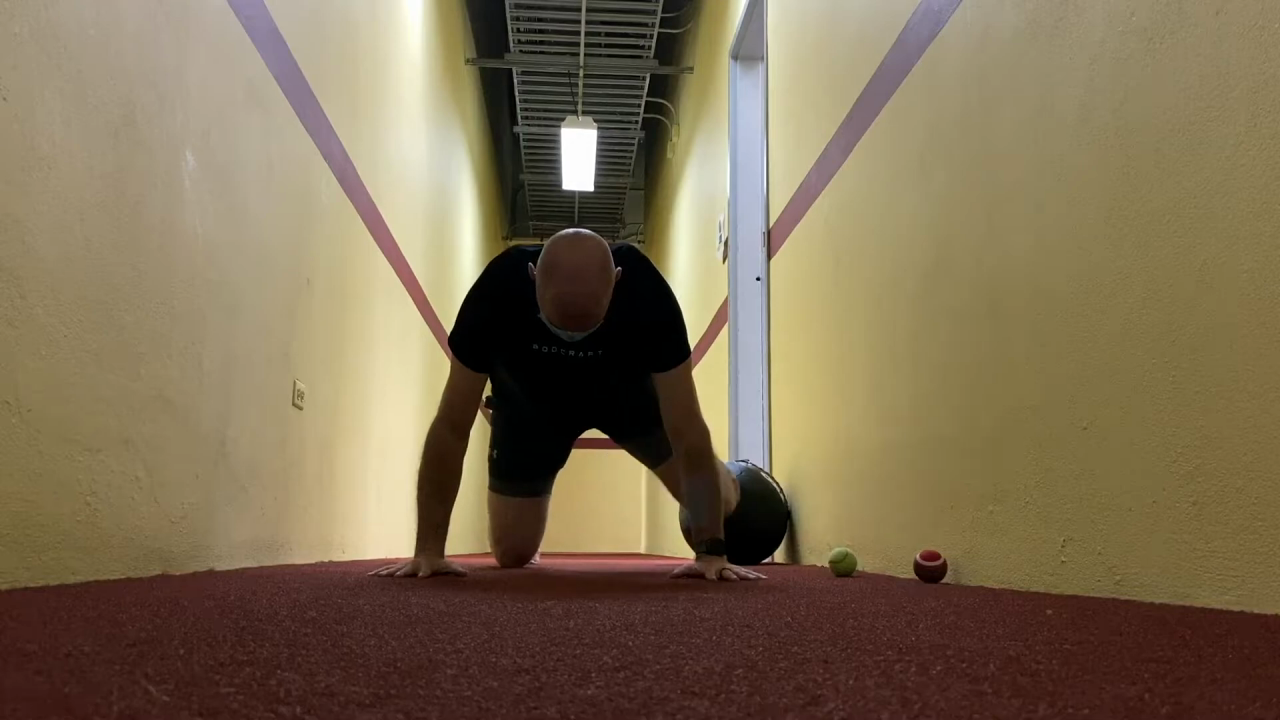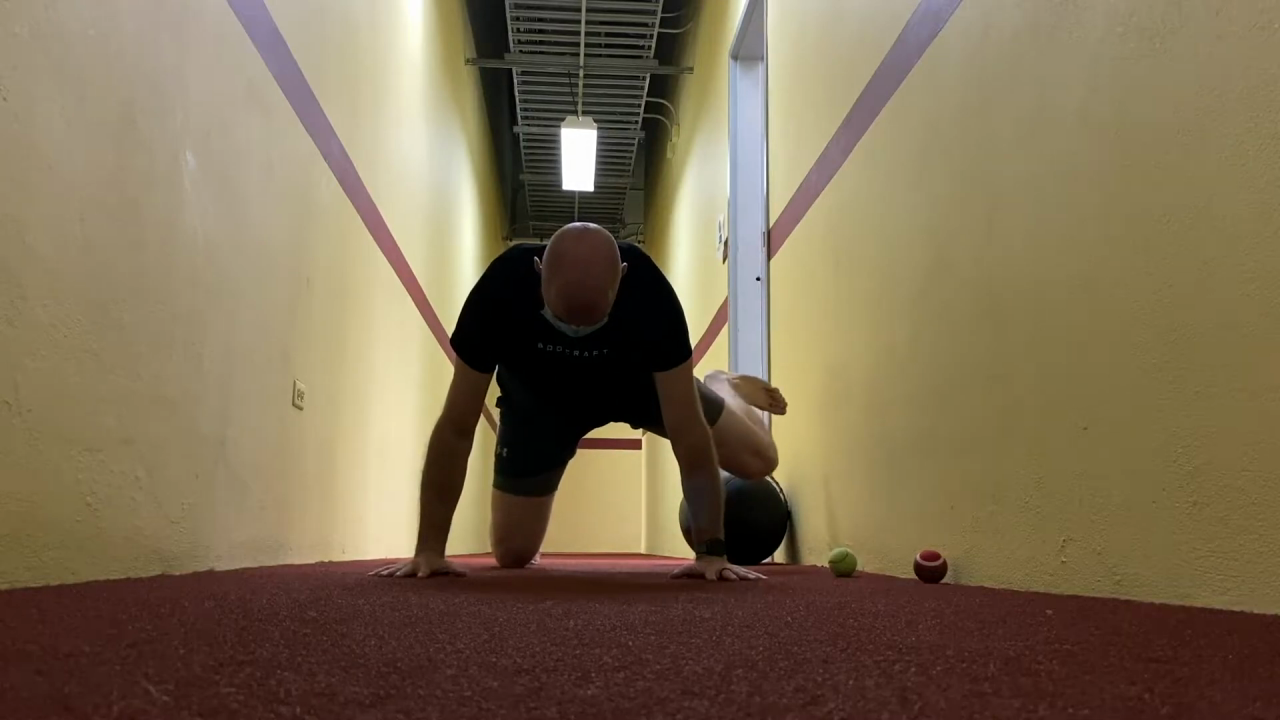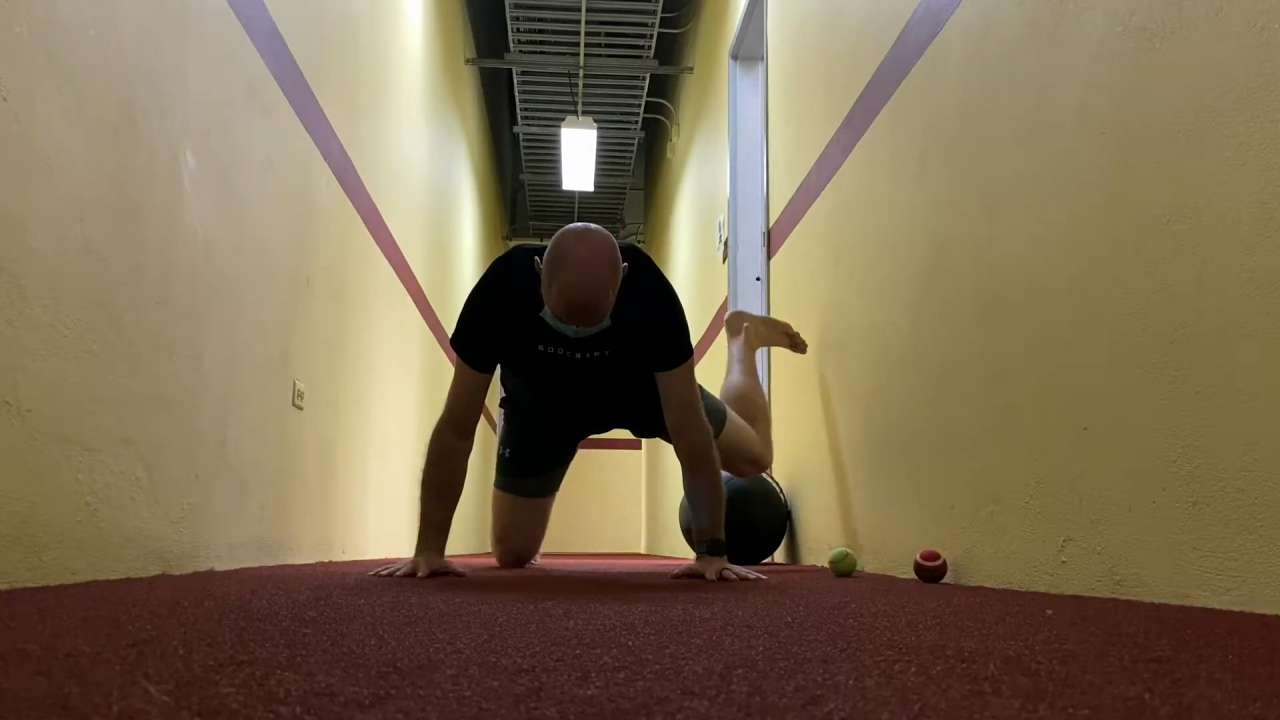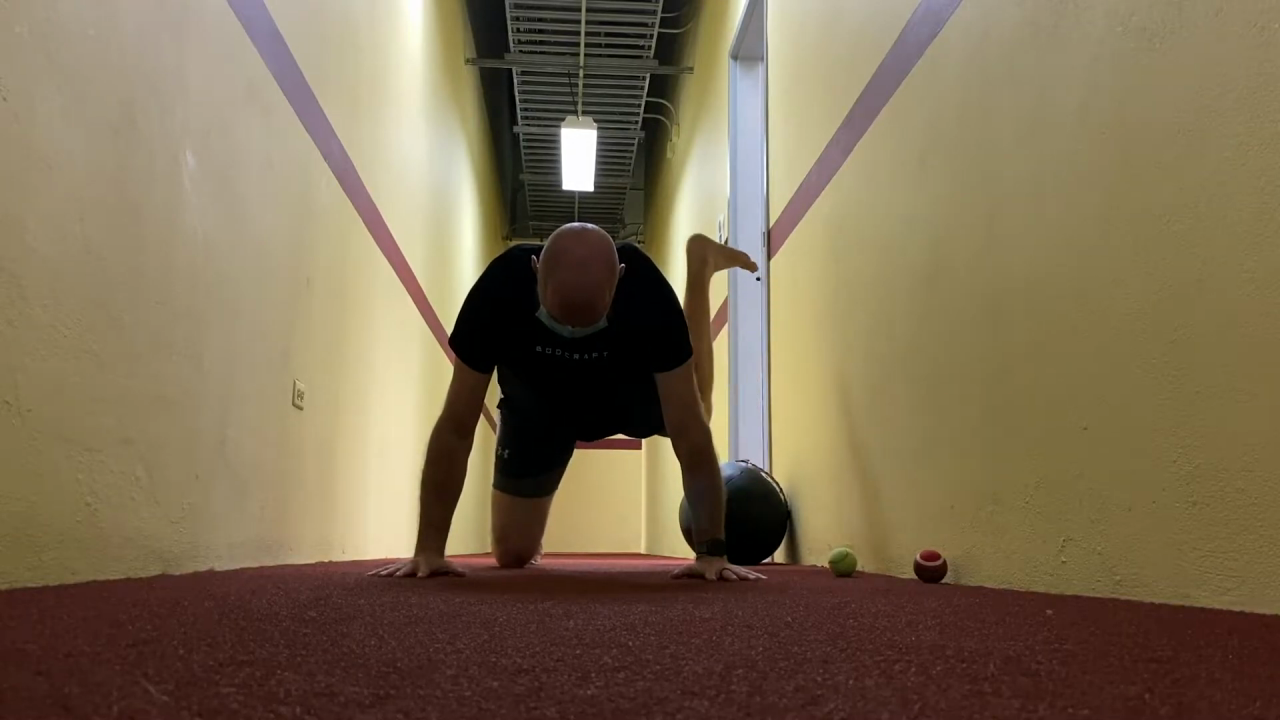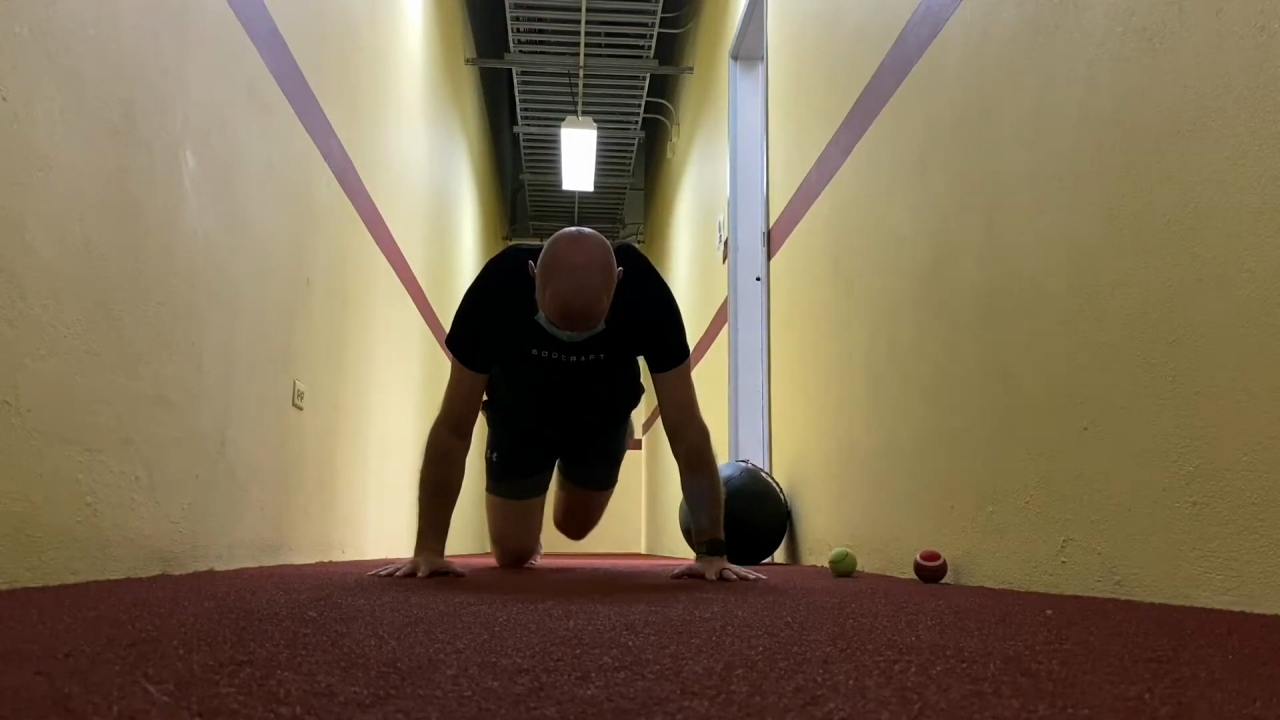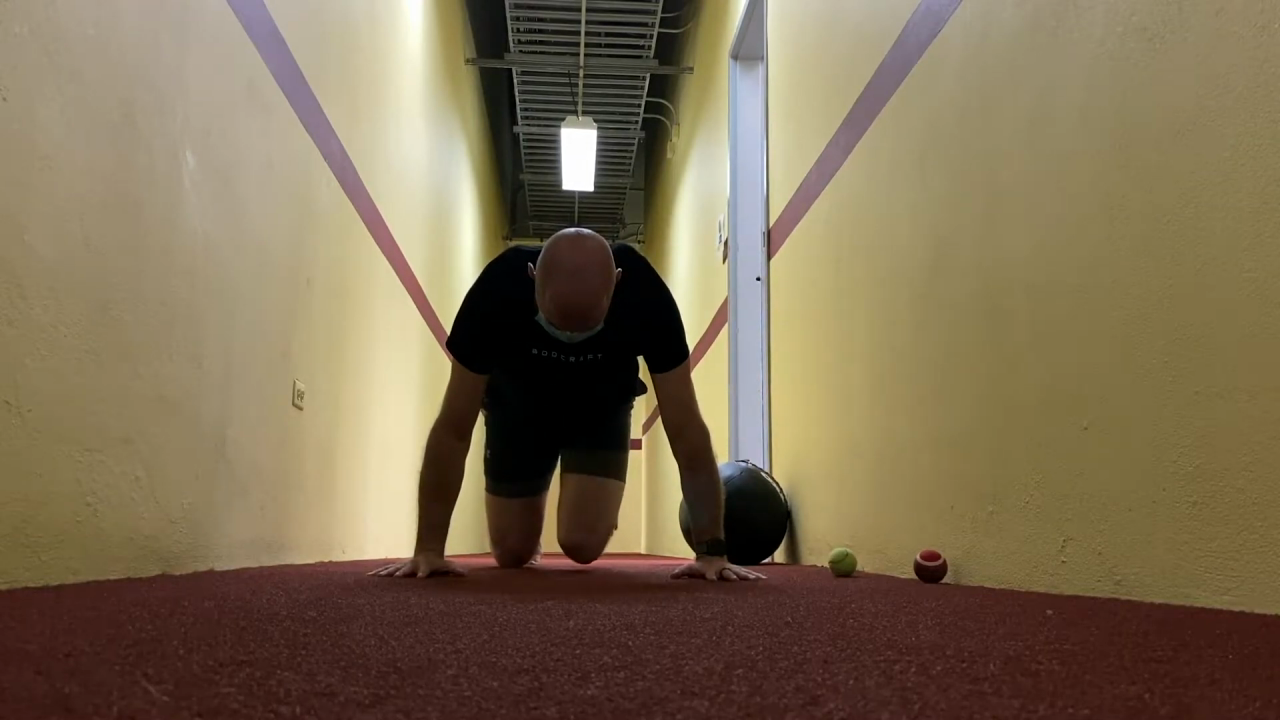
dt=0.5s
person 1, frame 1
left shoulder: (646, 291)
right shoulder: (498, 289)
left elbow: (687, 425)
right elbow: (453, 426)
left wrist: (710, 551)
right wrist: (429, 550)
left hip: (626, 388)
right hip: (530, 399)
left knee: (718, 503)
right knee: (513, 552)
person 1, frame 2
left shoulder: (648, 290)
right shoulder: (502, 287)
left elbow: (687, 429)
right elbow: (457, 427)
left wrist: (711, 550)
right wrist: (429, 549)
left hip: (633, 381)
right hip: (538, 399)
left knee: (759, 460)
right knee: (512, 553)
left ankle: (724, 388)
person 1, frame 3
left shoulder: (650, 291)
right shoulder: (502, 288)
left elbow: (690, 430)
right elbow: (456, 428)
left wrist: (711, 550)
right wrist: (430, 549)
left hip: (634, 386)
right hip: (540, 402)
left knee: (753, 455)
right knee: (512, 554)
left ankle: (741, 336)
person 1, frame 4
left shoulder: (646, 290)
right shoulder: (500, 287)
left elbow: (687, 430)
right elbow: (456, 427)
left wrist: (711, 550)
right wrist: (429, 549)
left hip: (629, 391)
right hip: (536, 406)
left knee: (699, 421)
right knee: (513, 554)
left ankle: (701, 263)
person 1, frame 5
left shoulder: (645, 292)
right shoulder: (498, 287)
left elbow: (686, 429)
right elbow: (454, 428)
left wrist: (711, 551)
right wrist: (429, 549)
left hip: (603, 409)
right hip: (520, 410)
left knee: (574, 524)
right knee: (512, 555)
person 1, frame 6
left shoulder: (645, 292)
right shoulder: (498, 288)
left elbow: (685, 427)
right elbow: (454, 428)
left wrist: (711, 550)
right wrist: (429, 549)
left hip: (602, 406)
right hip: (519, 406)
left knee: (582, 546)
right knee: (512, 554)
right ankle: (531, 503)
